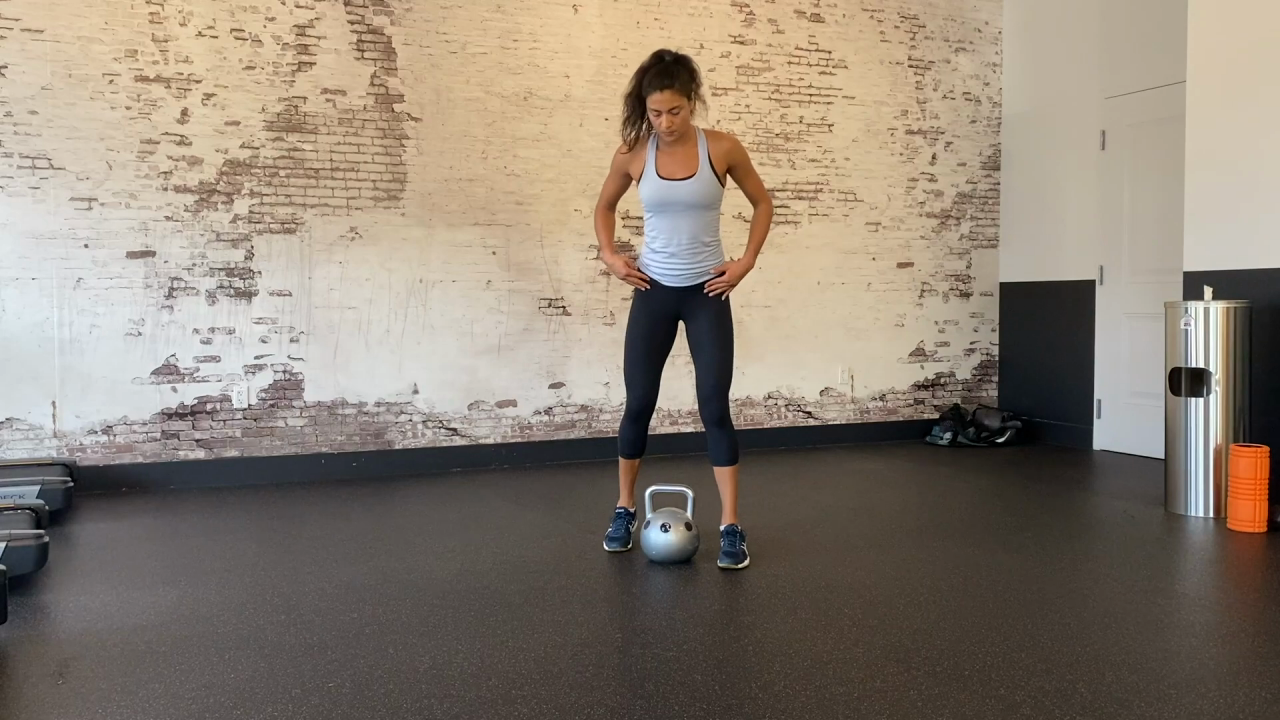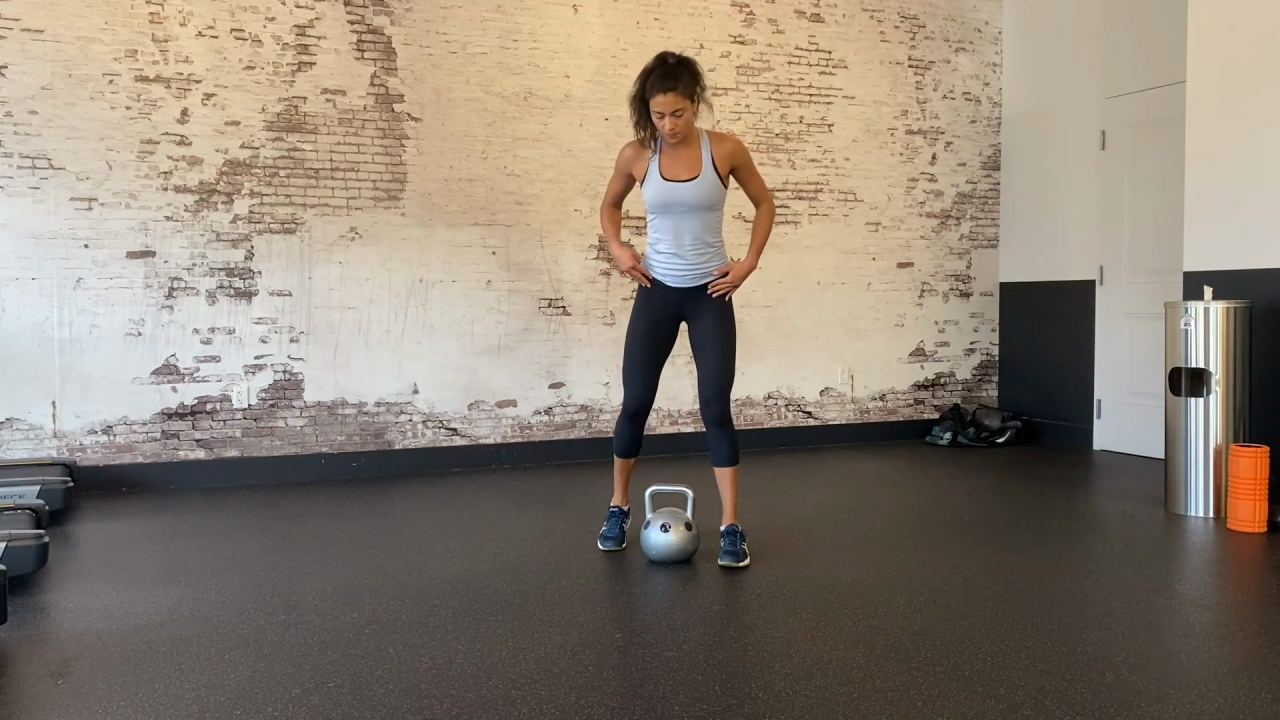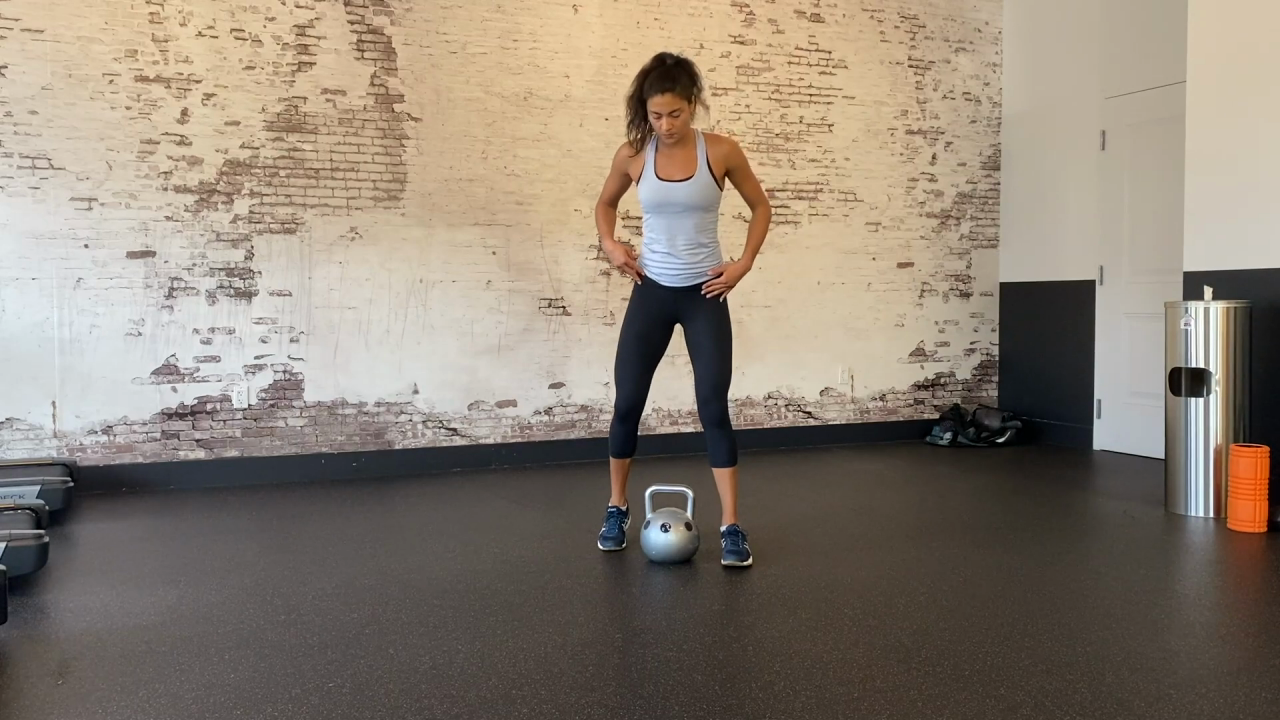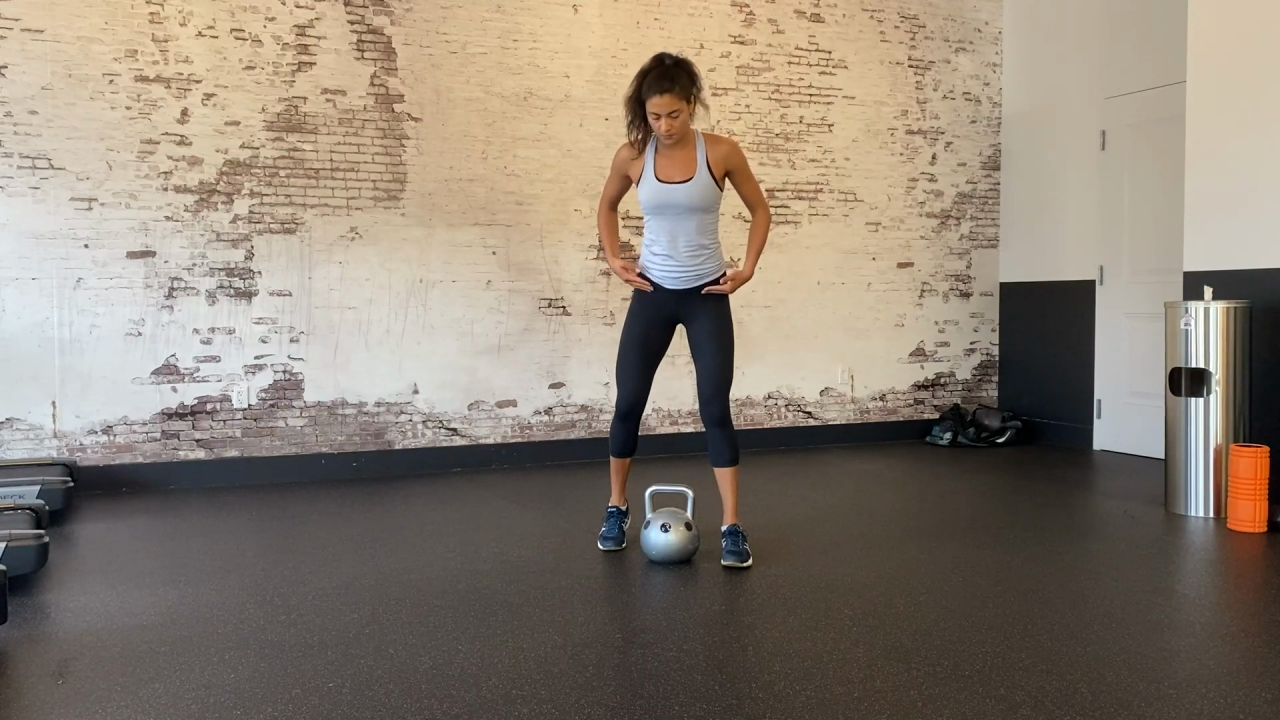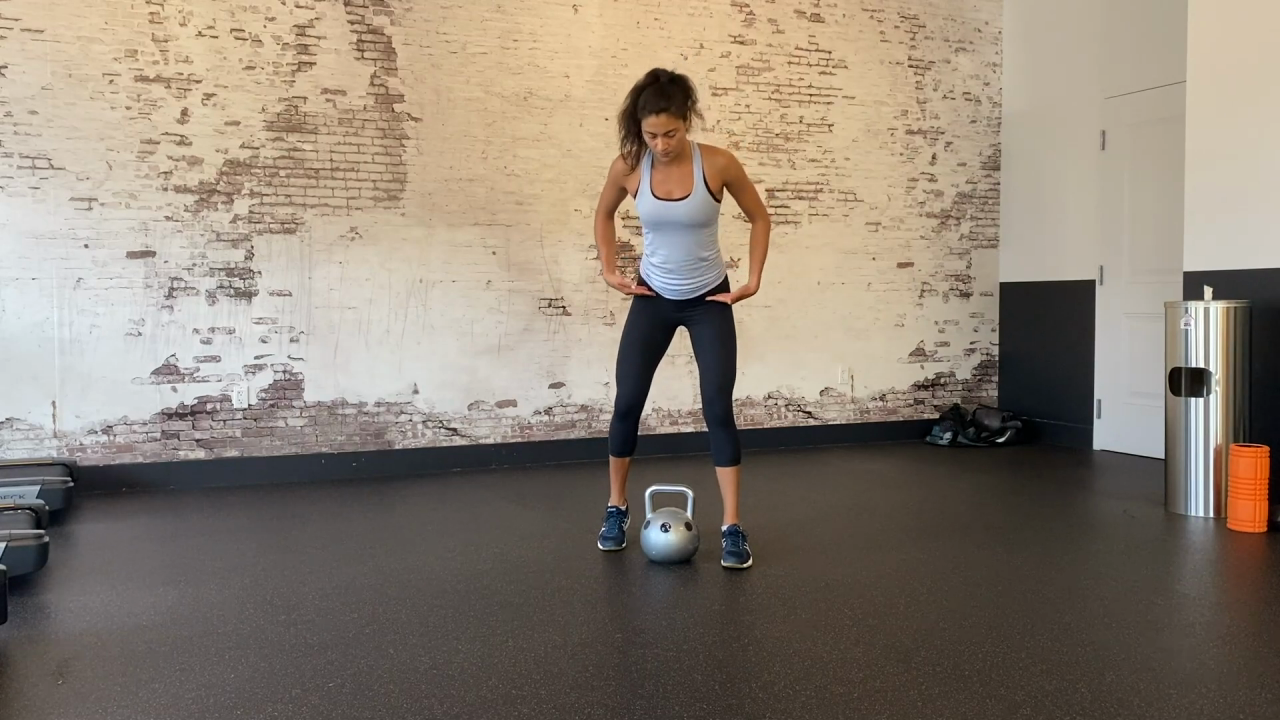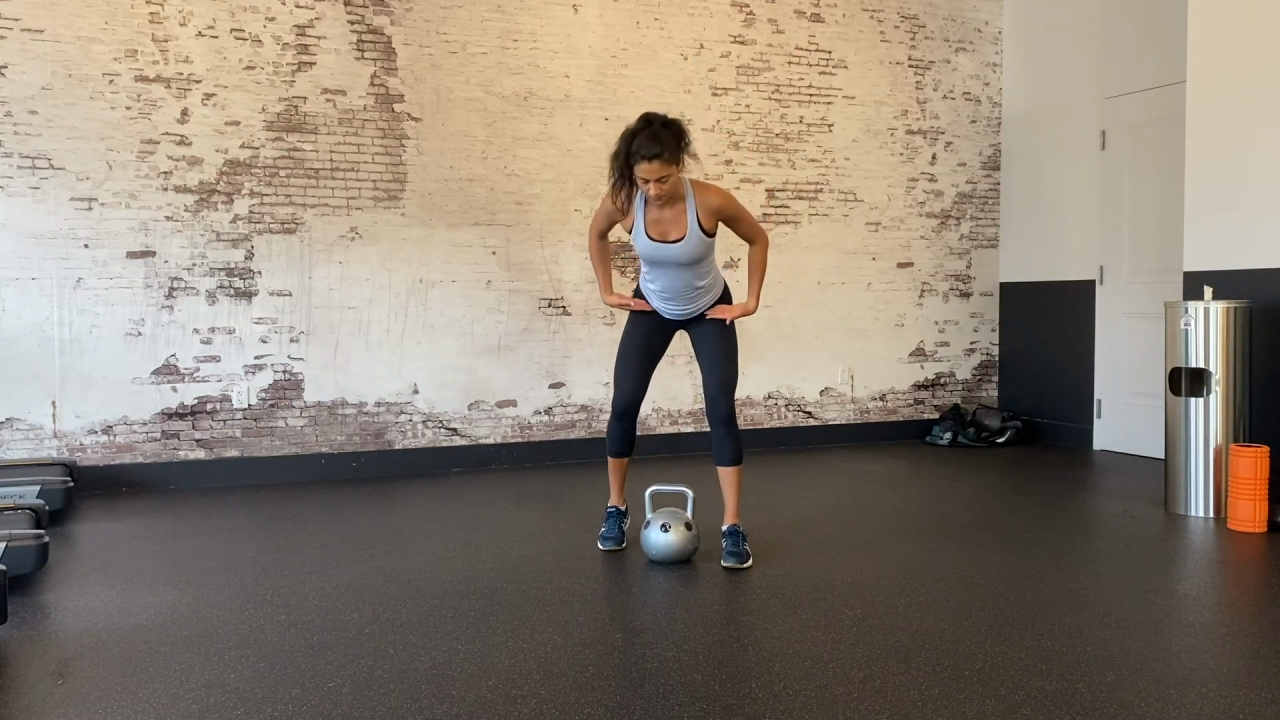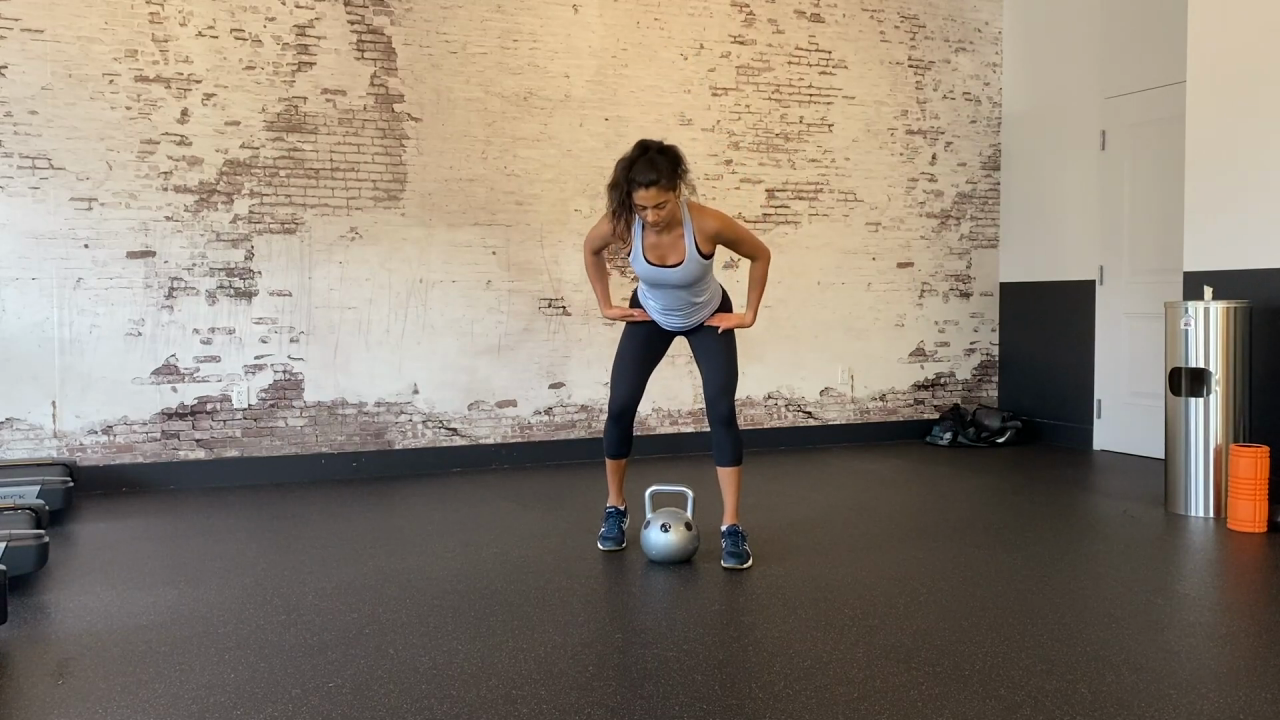
dt=0.3s
person 1, frame 1
left shoulder: (723, 148)
right shoulder: (631, 154)
left elbow: (762, 202)
right elbow: (604, 206)
left wrist: (746, 261)
right wrist: (609, 254)
left hip: (706, 292)
right hip: (653, 291)
left knee: (714, 407)
right knee: (639, 403)
left ankle: (731, 526)
right ankle: (625, 508)
person 1, frame 2
left shoulder: (727, 150)
right shoulder: (635, 155)
left elbow: (764, 204)
right elbow: (609, 205)
left wrist: (749, 262)
right wrist: (616, 248)
left hip: (710, 294)
right hip: (657, 292)
left knee: (716, 408)
right knee: (635, 403)
left ankle: (731, 527)
right ankle: (618, 506)
person 1, frame 3
left shoulder: (722, 151)
right shoulder: (631, 154)
left elbow: (760, 207)
right elbow: (605, 203)
left wrist: (744, 263)
right wrist: (609, 245)
left hip: (705, 294)
right hip: (651, 292)
left knee: (714, 408)
right knee: (627, 403)
left ankle: (732, 527)
right ankle: (616, 508)
person 1, frame 4
left shoulder: (722, 151)
right shoulder: (631, 155)
left elbow: (760, 210)
right elbow: (607, 207)
left wrist: (748, 267)
right wrist: (612, 256)
left hip: (707, 295)
right hip: (652, 293)
left knee: (715, 408)
right knee: (628, 402)
left ankle: (732, 527)
right ankle: (617, 508)
person 1, frame 5
left shoulder: (718, 164)
right shoulder: (628, 167)
left elbow: (760, 218)
right elbow: (604, 215)
left wrist: (753, 279)
right wrist: (609, 270)
left hip: (710, 300)
right hip: (653, 298)
left knee: (718, 409)
right knee: (627, 401)
left ankle: (732, 527)
right ankle: (616, 508)
person 1, frame 6
left shoulder: (712, 200)
right shoulder: (621, 202)
left elbow: (758, 240)
right elbow: (597, 235)
left wrist: (751, 301)
right wrist: (607, 291)
left hip: (709, 311)
right hip: (651, 309)
left knee: (721, 409)
right knee: (624, 404)
left ankle: (732, 527)
right ankle: (616, 508)
person 1, frame 7
left shoulder: (710, 224)
right shoulder: (618, 225)
left elbow: (761, 256)
right elbow: (590, 253)
left wrist: (749, 313)
right wrist: (607, 306)
left hip: (708, 318)
right hip: (650, 316)
left knee: (721, 410)
right knee: (620, 407)
left ankle: (732, 527)
right ankle: (615, 508)
